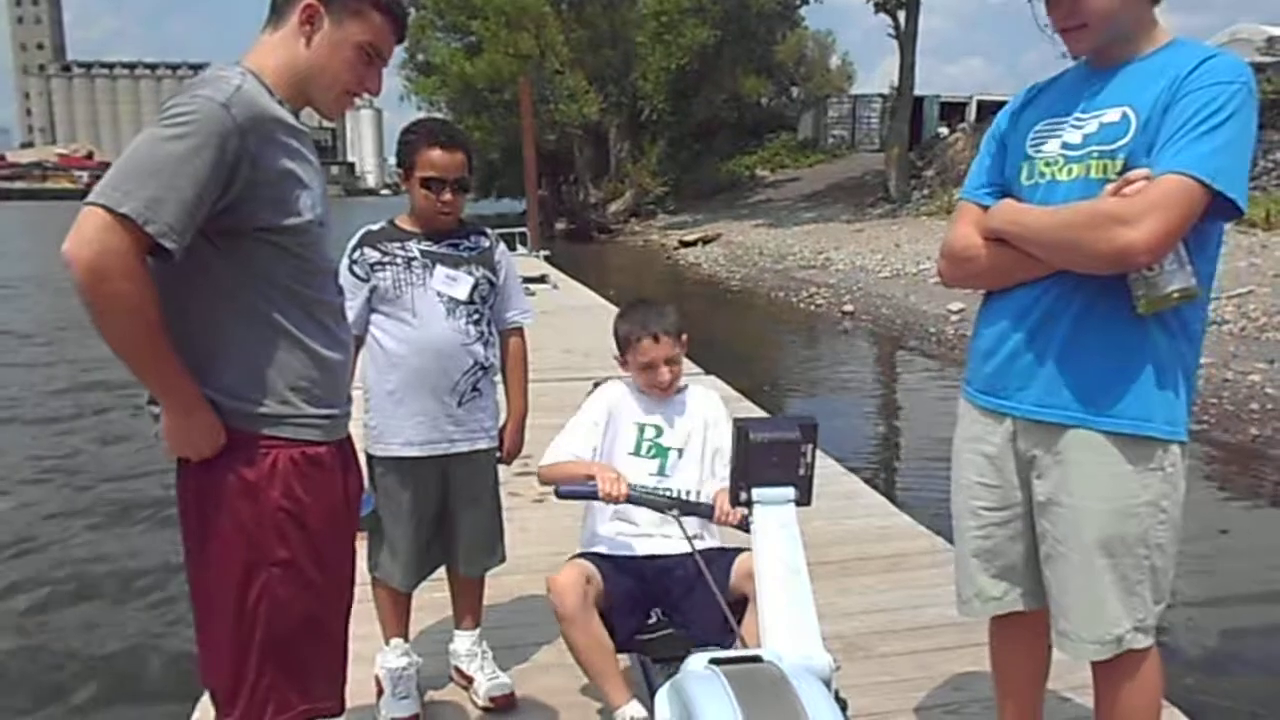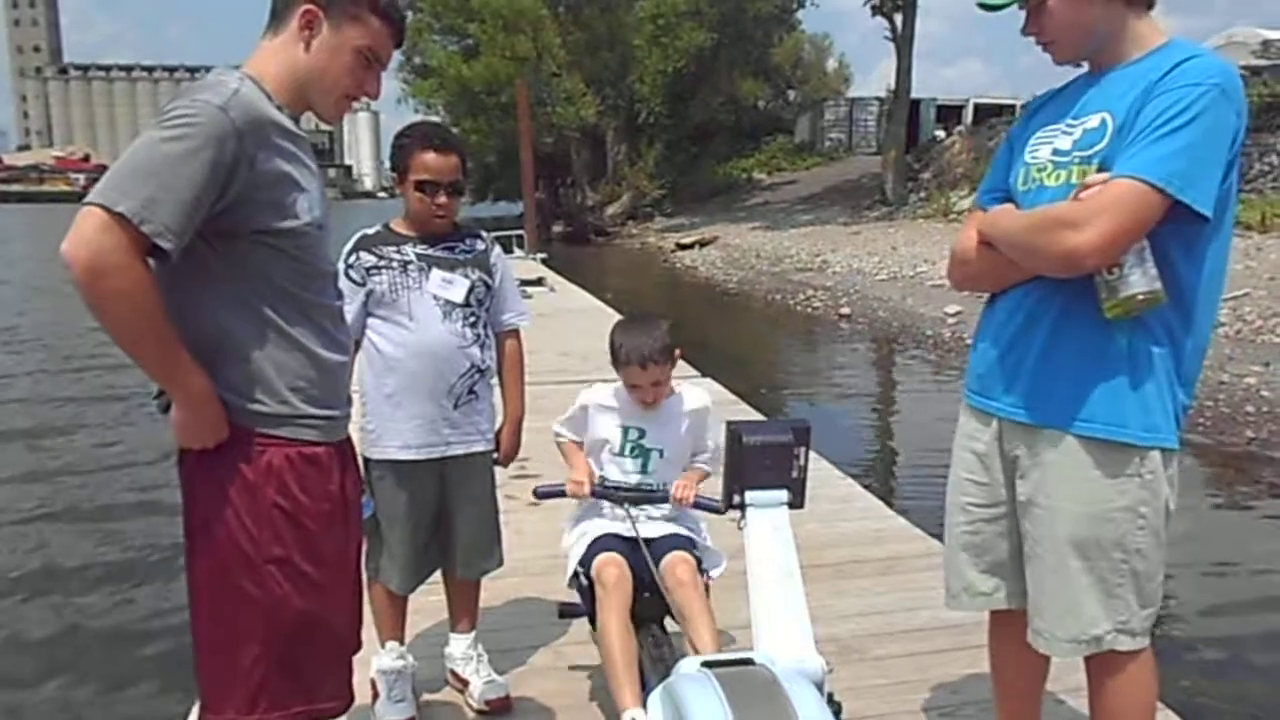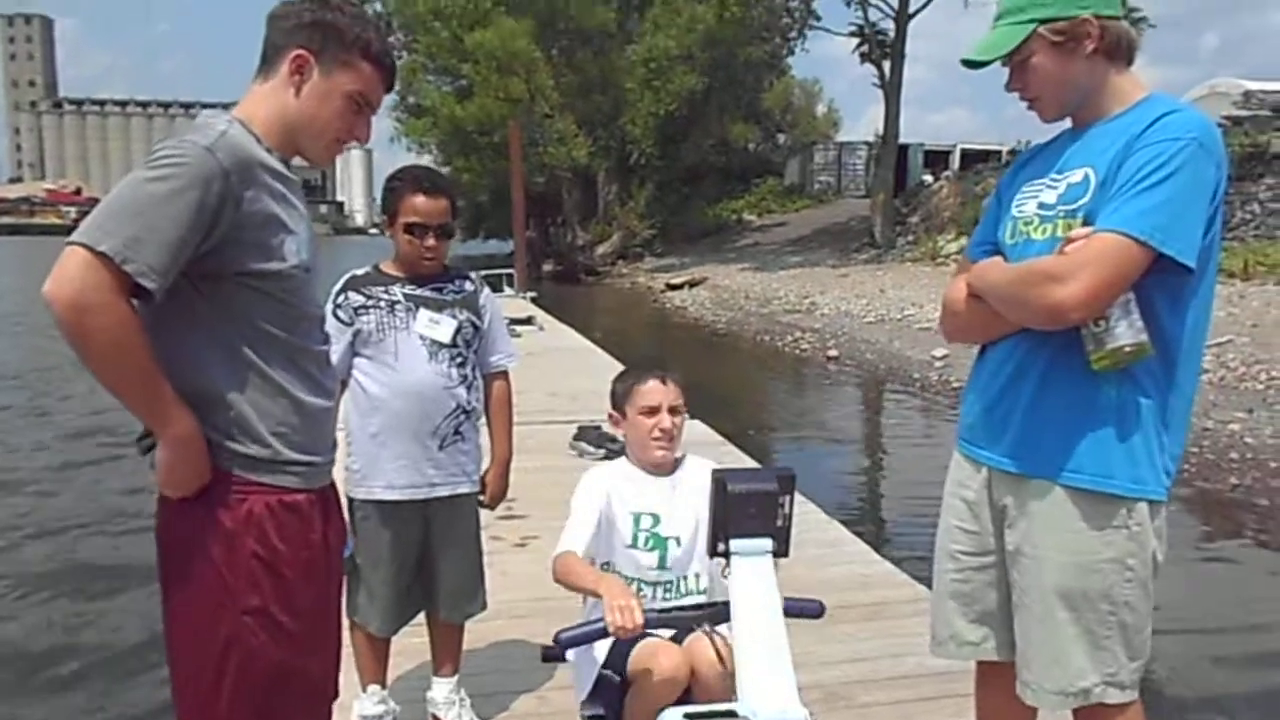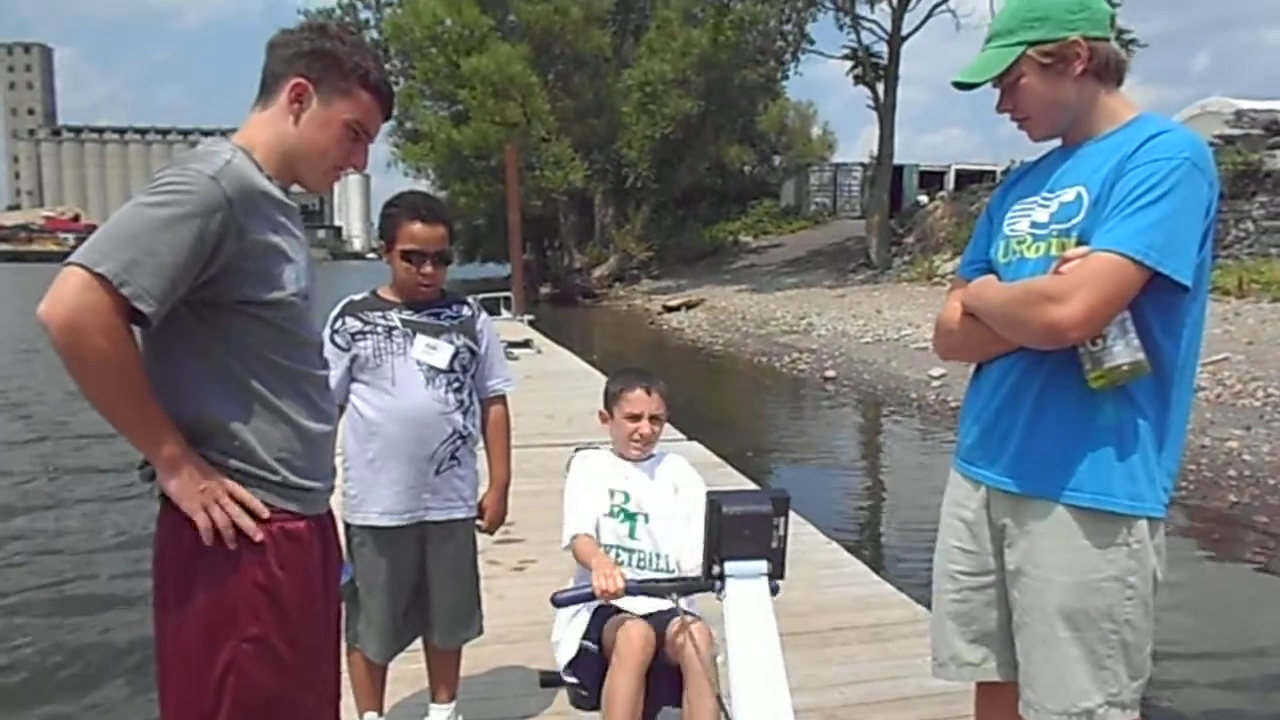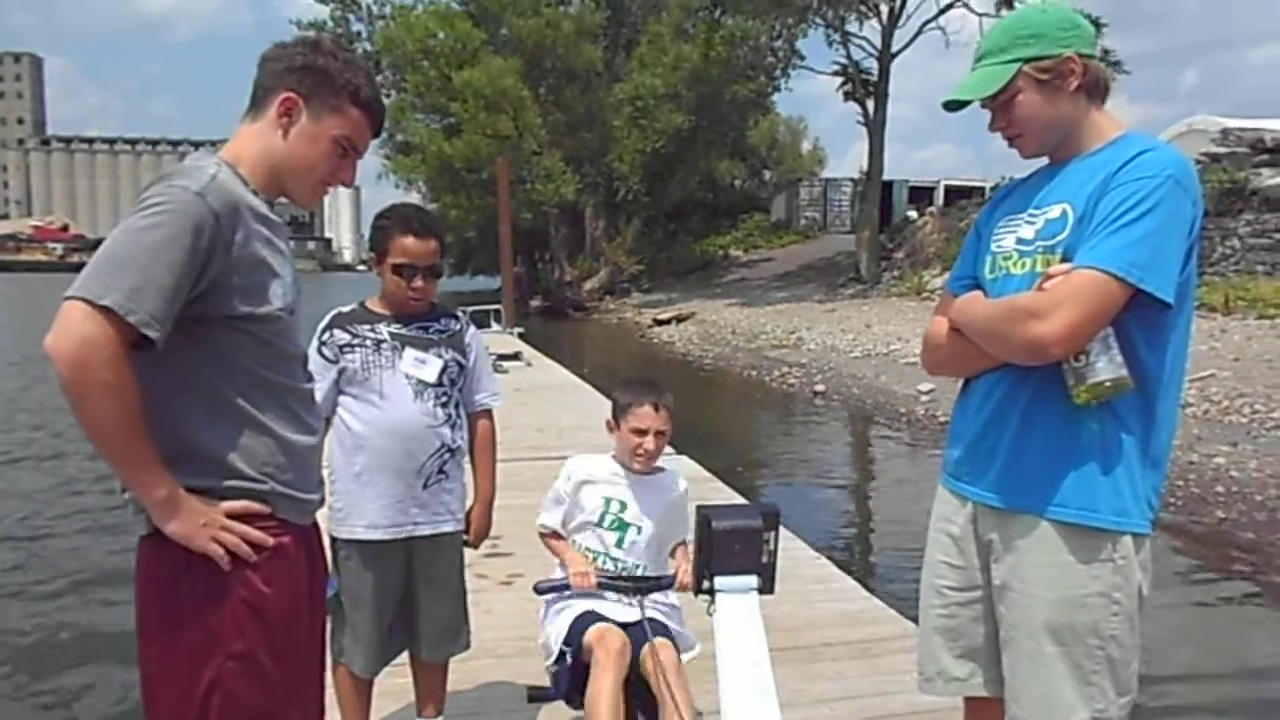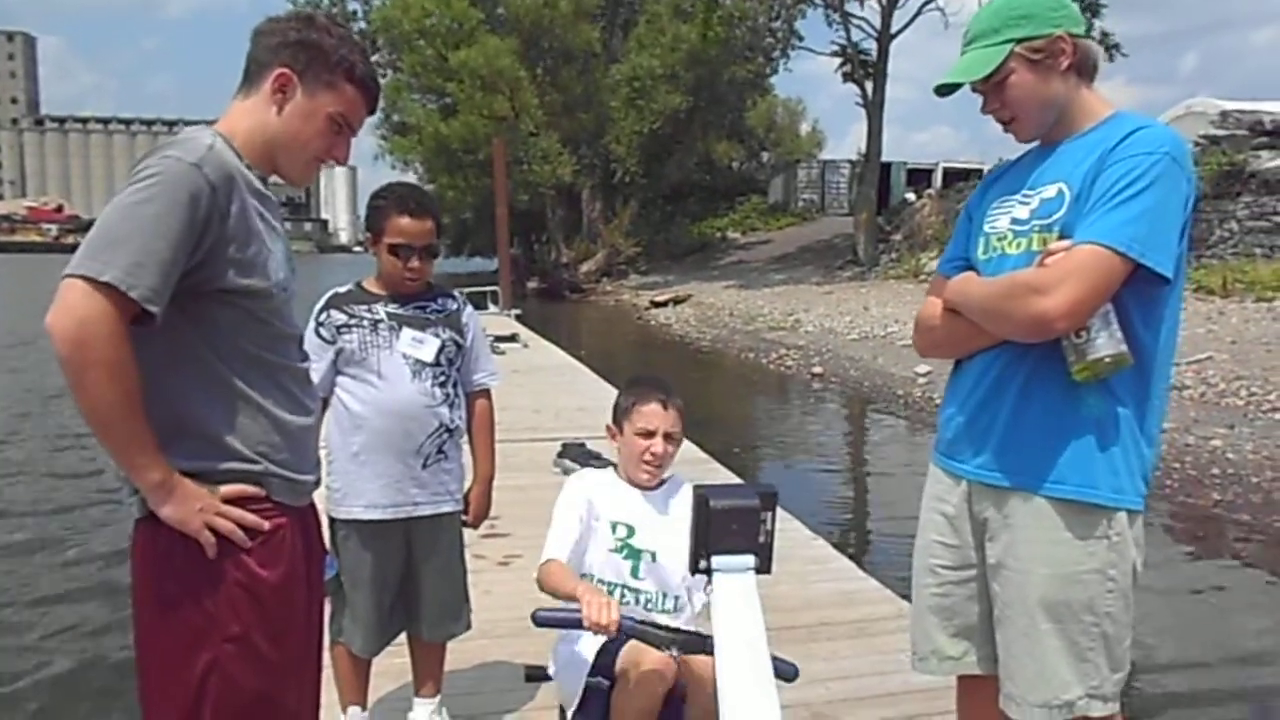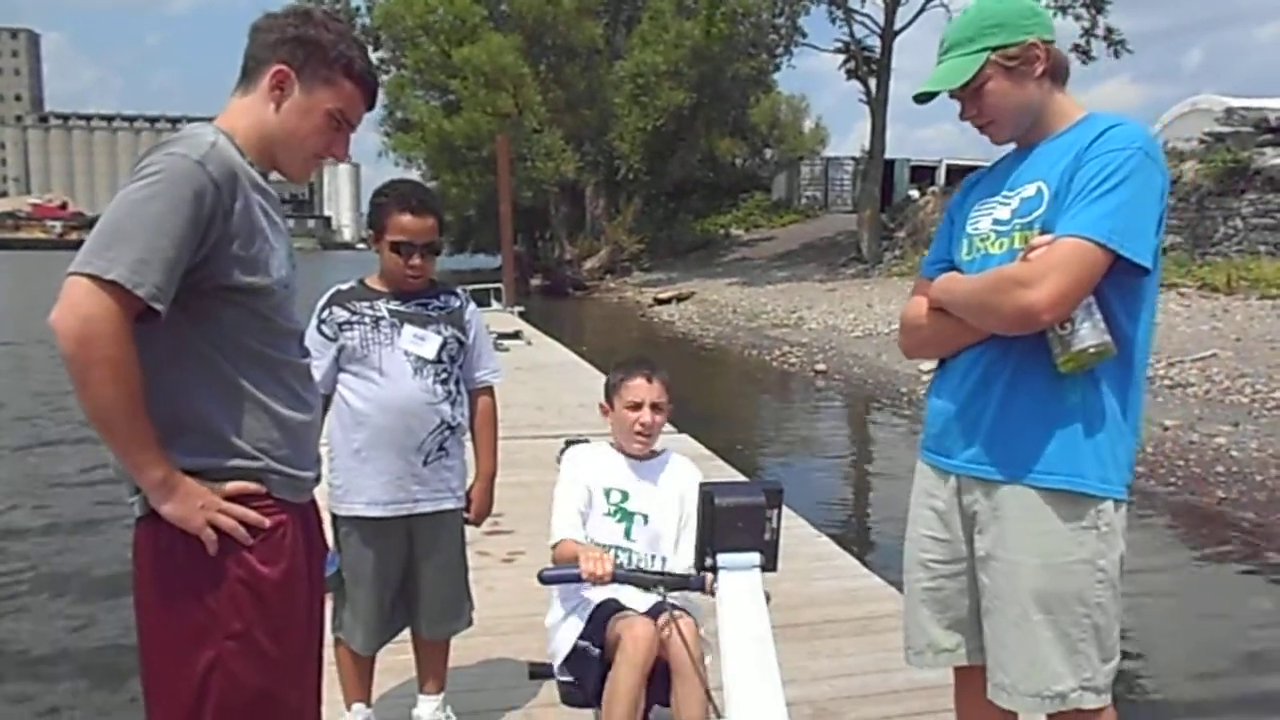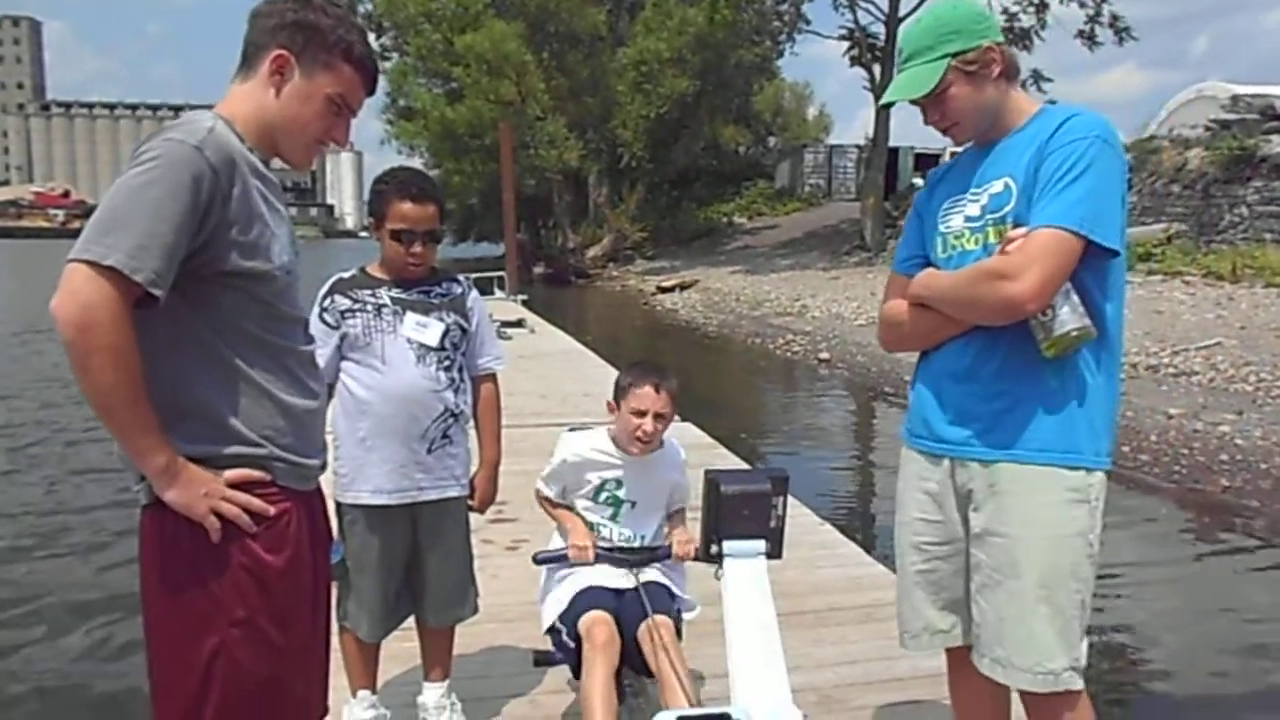
dt=0.5s
person 1, frame 1
left shoulder: (1209, 82)
right shoulder: (1030, 107)
left elbow: (1137, 234)
right elbow: (958, 258)
left wrist: (1014, 219)
right wrist: (1087, 233)
left hip: (1114, 409)
right hip: (995, 395)
left knee: (1117, 632)
right knee: (1012, 602)
person 1, frame 2
left shoulder: (1195, 85)
right shoulder: (1043, 113)
left elbow: (1085, 240)
right elbow: (965, 264)
left wrist: (1003, 224)
right wrist: (1048, 236)
left hip: (1104, 411)
right hip: (995, 397)
left knee: (1108, 635)
right knee: (1009, 605)
person 1, frame 3
left shoulder: (1175, 138)
right shoulder: (1031, 167)
left elbow: (1070, 294)
right elbow: (957, 315)
left wrist: (992, 277)
right wrist: (1038, 288)
left hip: (1091, 465)
right hip: (986, 449)
right knee: (996, 659)
person 1, frame 4
left shoulder: (1165, 157)
right shoulder: (1021, 186)
left elbow: (1069, 312)
right elbow: (950, 334)
left wrist: (986, 294)
right wrist: (1035, 309)
left hip: (1088, 487)
right hip: (982, 470)
person 1, frame 5
left shoulder: (1151, 175)
right shoulder: (1009, 201)
left elbow: (1051, 329)
right elbow: (938, 350)
left wrist: (970, 310)
right wrist: (1017, 321)
left hip: (1073, 505)
right hip: (970, 488)
person 1, frame 6
left shoulder: (1145, 153)
right shoulder: (1000, 183)
left elbow: (1055, 305)
right elbow: (929, 331)
left wrist: (965, 290)
right wrist: (1019, 303)
left hip: (1067, 480)
right hip: (960, 465)
person 1, frame 7
left shoulder: (1118, 149)
right shoulder: (980, 187)
left elbow: (1038, 296)
right elbow: (915, 332)
left wrist: (950, 289)
right wrist: (999, 298)
left hip: (1053, 472)
right hip: (949, 460)
person 1, frame 8
left shoulder: (1077, 140)
right shoulder: (944, 183)
left elbow: (1023, 286)
right elbow: (893, 327)
left wrist: (932, 284)
right wrist: (984, 293)
left hip: (1039, 447)
right hip: (934, 442)
right knee: (964, 650)
person 2, frame 1
left shoulder: (280, 131)
right shoulder: (224, 110)
right elbow: (96, 250)
left wrist: (328, 442)
right wrist: (184, 407)
left hip: (309, 451)
right hip: (260, 461)
person 2, frame 2
left shoulder: (281, 135)
right shoulder: (224, 114)
right elbow: (95, 250)
left wrist: (329, 439)
right wrist: (194, 398)
left hip: (313, 452)
right hip: (260, 462)
person 2, frame 3
left shoulder: (271, 177)
right shoulder: (213, 156)
right elbow: (77, 288)
left wrist: (313, 493)
right wrist: (179, 436)
left hip: (295, 498)
right hip: (242, 507)
person 2, frame 4
left shoulder: (270, 202)
right shoulder: (216, 185)
right elbow: (73, 310)
left wrist: (305, 514)
right wrist: (175, 463)
left hip: (294, 523)
right hip: (242, 536)
person 2, frame 5
left shoulder: (254, 217)
right shoulder: (201, 198)
right elbow: (78, 342)
left wrist: (291, 536)
right wrist: (167, 504)
left hip: (281, 539)
right hip: (230, 552)
person 2, frame 6
left shoulder: (248, 191)
right shoulder: (195, 170)
right elbow: (77, 320)
left wrist: (292, 505)
right wrist: (161, 484)
left hip: (277, 519)
right hip: (226, 532)
person 2, frame 7
left shoulder: (248, 186)
right shoulder: (196, 167)
right elbow: (82, 318)
left wrist: (293, 516)
right wrist: (163, 483)
left hip: (277, 518)
right hip: (226, 531)
person 2, frame 8
left shoulder: (251, 174)
right shoulder: (197, 152)
right elbow: (83, 304)
left wrist: (298, 492)
right wrist: (166, 470)
left hip: (284, 505)
right hip: (232, 516)
person 3, frame 1
left shoulder: (486, 249)
right shoulder: (371, 249)
left elbow: (511, 334)
right elbow: (343, 339)
left wrist: (517, 416)
left hip: (471, 432)
right hip: (398, 436)
left knee: (470, 547)
right knee: (394, 552)
left ankle: (468, 649)
right ankle: (396, 661)
person 3, frame 2
left shoulder: (482, 252)
right shoulder: (366, 254)
left elbow: (507, 336)
left wrist: (513, 417)
left hip: (468, 434)
right hip: (394, 438)
left knee: (467, 550)
right knee: (391, 555)
left ankle: (464, 651)
right ankle: (391, 665)
person 3, frame 3
left shoulder: (472, 294)
right shoulder: (355, 293)
left elbow: (496, 379)
left wrist: (501, 460)
left hip: (453, 475)
right hip: (379, 479)
left knee: (450, 593)
right knee: (373, 598)
person 3, frame 4
left shoulder: (469, 319)
right shoulder: (353, 319)
left elbow: (493, 404)
left wrist: (499, 485)
left hip: (450, 500)
right hip: (376, 504)
left knee: (447, 619)
right knee: (370, 625)
person 3, frame 5
left shoulder: (458, 333)
right shoulder: (341, 331)
left elbow: (480, 418)
left wrist: (484, 499)
left hip: (438, 515)
right hip: (362, 517)
left knee: (434, 633)
right knee: (356, 638)
person 3, frame 6
left shoulder: (455, 312)
right shoulder: (338, 311)
left elbow: (478, 397)
left wrist: (483, 479)
left hip: (436, 494)
right hip: (360, 497)
left knee: (432, 611)
right knee: (355, 616)
person 3, frame 7
left shoulder: (458, 310)
right shoulder: (339, 308)
left elbow: (481, 394)
left wrist: (485, 476)
left hip: (439, 492)
right hip: (362, 494)
left knee: (435, 608)
right knee: (358, 612)
person 3, frame 8
left shoulder: (460, 296)
right shoulder: (342, 296)
left elbow: (484, 381)
left wrist: (489, 464)
left hip: (443, 479)
right hip: (366, 482)
left knee: (440, 596)
right knee: (361, 601)
person 4, frame 1
left shoulder: (706, 404)
right shoulder: (609, 400)
left elbow: (727, 480)
right elbow: (547, 471)
left wrist: (727, 496)
right wrist: (596, 467)
left hip: (692, 555)
right hip: (620, 557)
right knee: (566, 585)
person 4, frame 2
left shoulder: (695, 405)
right shoulder: (598, 401)
left elbow: (709, 458)
right elbow: (564, 434)
left wrist: (693, 476)
right wrist: (578, 461)
left hip: (672, 527)
right hip: (607, 528)
left knee: (682, 571)
right knee: (613, 576)
person 4, frame 3
left shoulder: (705, 478)
right shoulder: (603, 483)
right elbow: (563, 564)
right wrist: (609, 586)
right hip: (620, 635)
left knee: (713, 659)
right knee: (668, 665)
person 4, frame 4
left shoulder: (678, 470)
right shoulder: (588, 465)
right elbow: (580, 537)
right wrist: (600, 563)
left hip: (667, 606)
right hip: (602, 607)
left knee: (696, 638)
right knee: (635, 638)
person 4, frame 5
left shoulder: (674, 488)
right shoulder: (581, 472)
right elbow: (547, 530)
left wrist: (684, 563)
right wrist: (571, 557)
left hip: (647, 609)
right hip: (582, 604)
left knee: (665, 661)
right knee: (611, 646)
person 4, frame 6
left shoulder: (689, 501)
right shoulder: (587, 489)
right elbow: (548, 571)
right wrist: (588, 594)
right hip: (598, 649)
left knee: (704, 669)
right knee: (653, 663)
person 4, frame 7
left shoulder: (683, 472)
right shoulder: (582, 459)
left elbow: (696, 556)
right elbow: (561, 550)
right wrist: (584, 553)
left hip: (660, 603)
right hip: (592, 604)
left knee: (683, 632)
right knee: (639, 633)
person 4, frame 8
left shoulder: (672, 458)
right shoulder: (578, 449)
right elbow: (545, 495)
left wrist: (679, 527)
right wrist: (573, 523)
left hip: (647, 575)
right hip: (583, 574)
left knee: (662, 635)
right knee: (601, 636)
